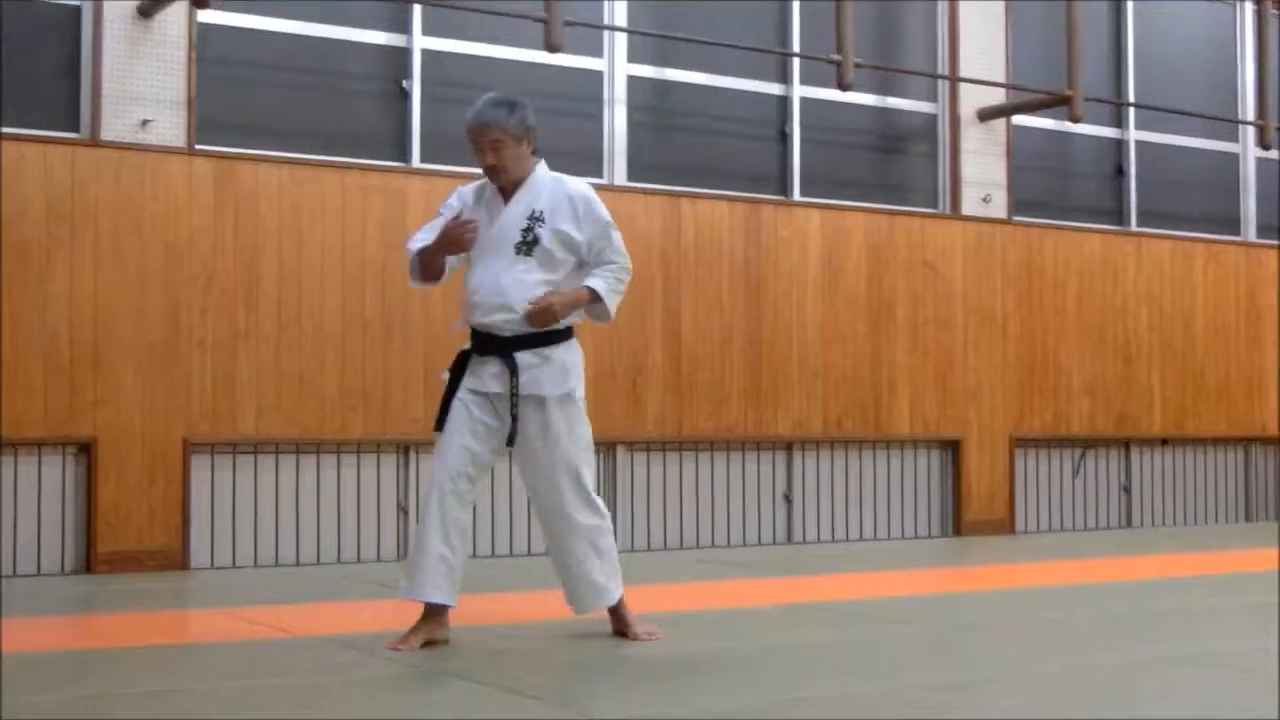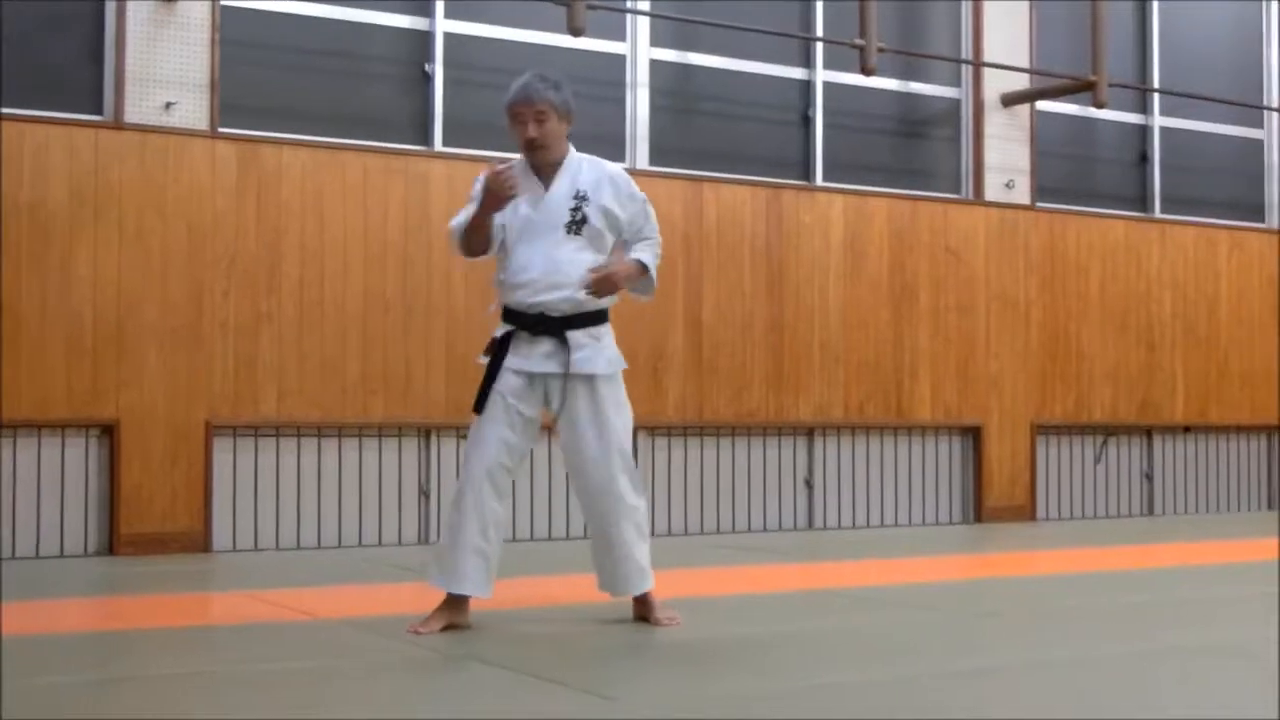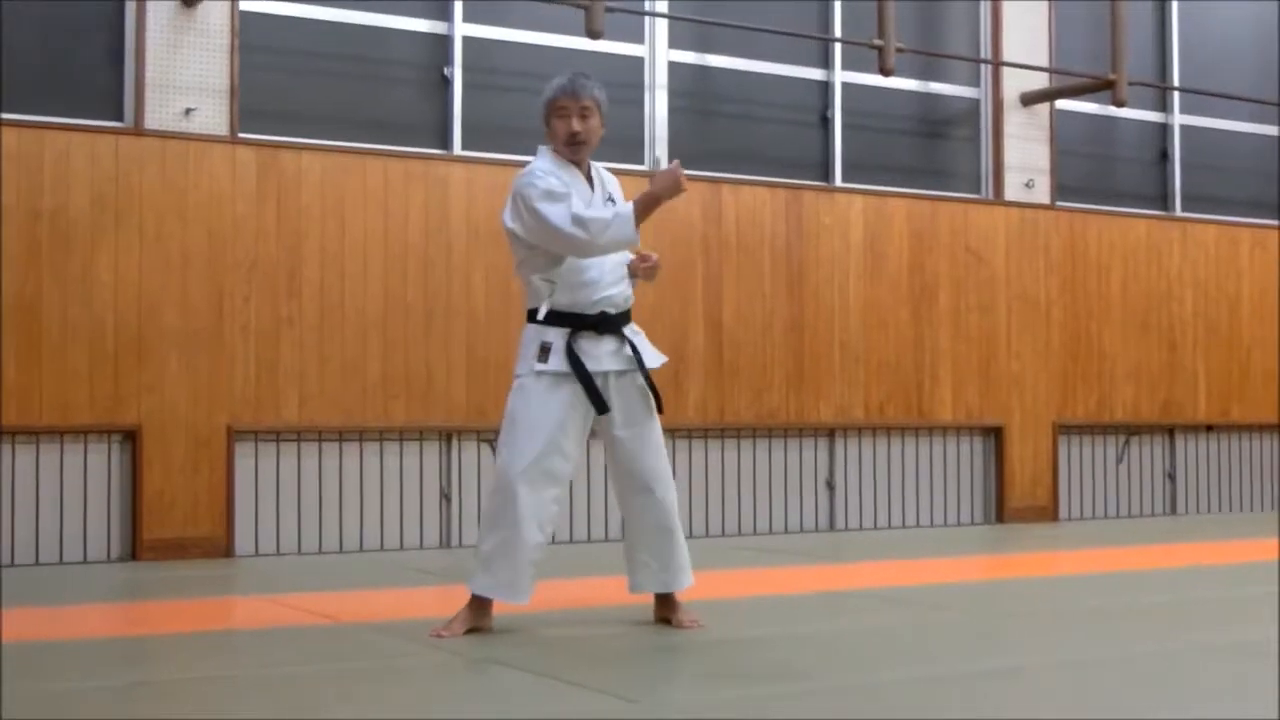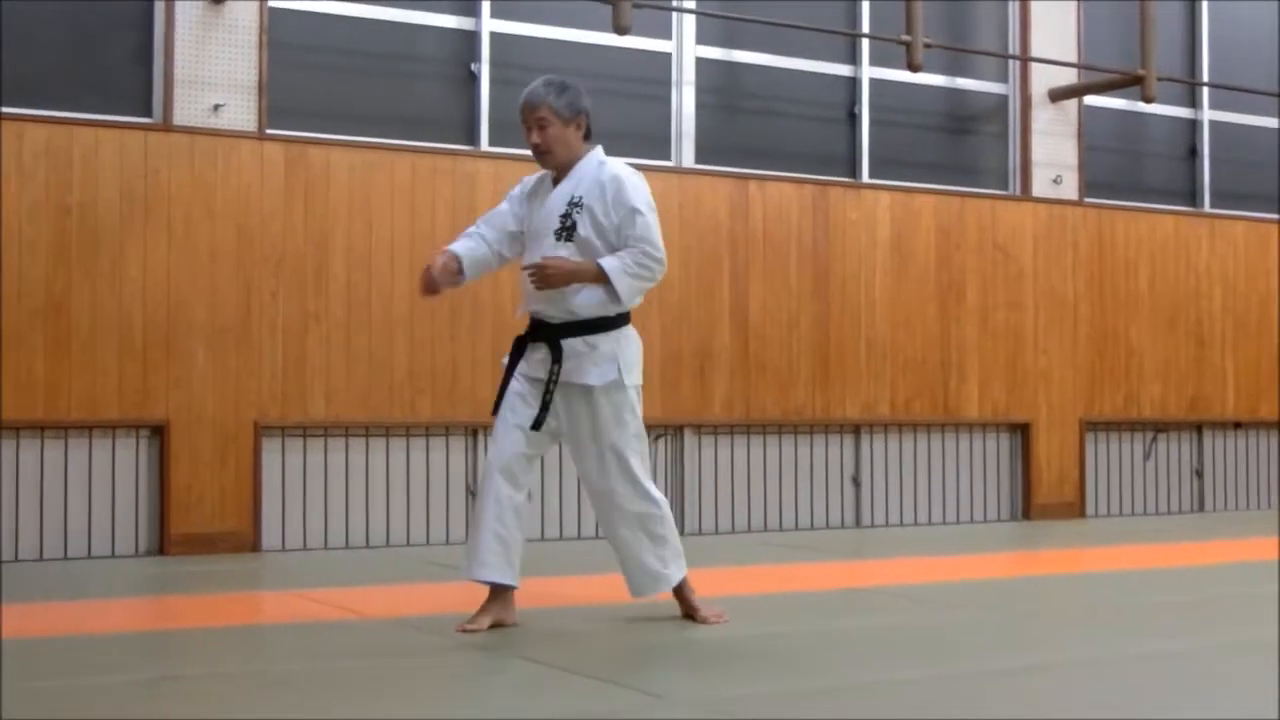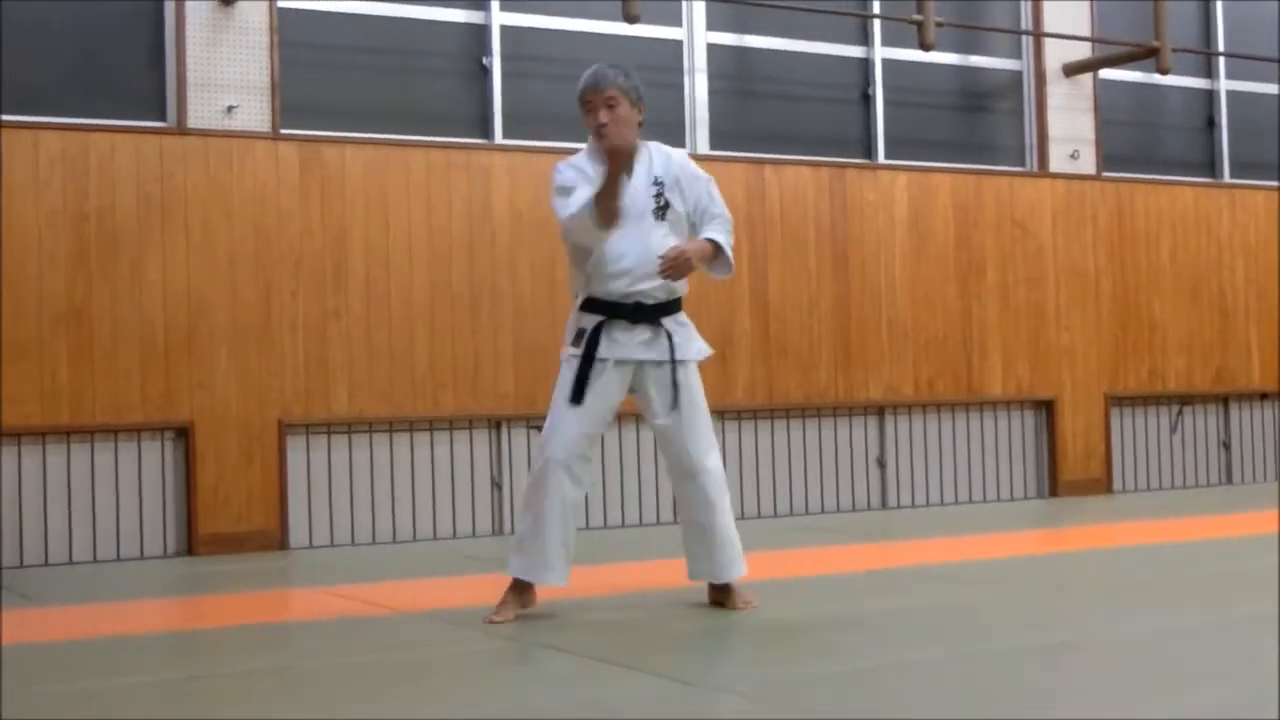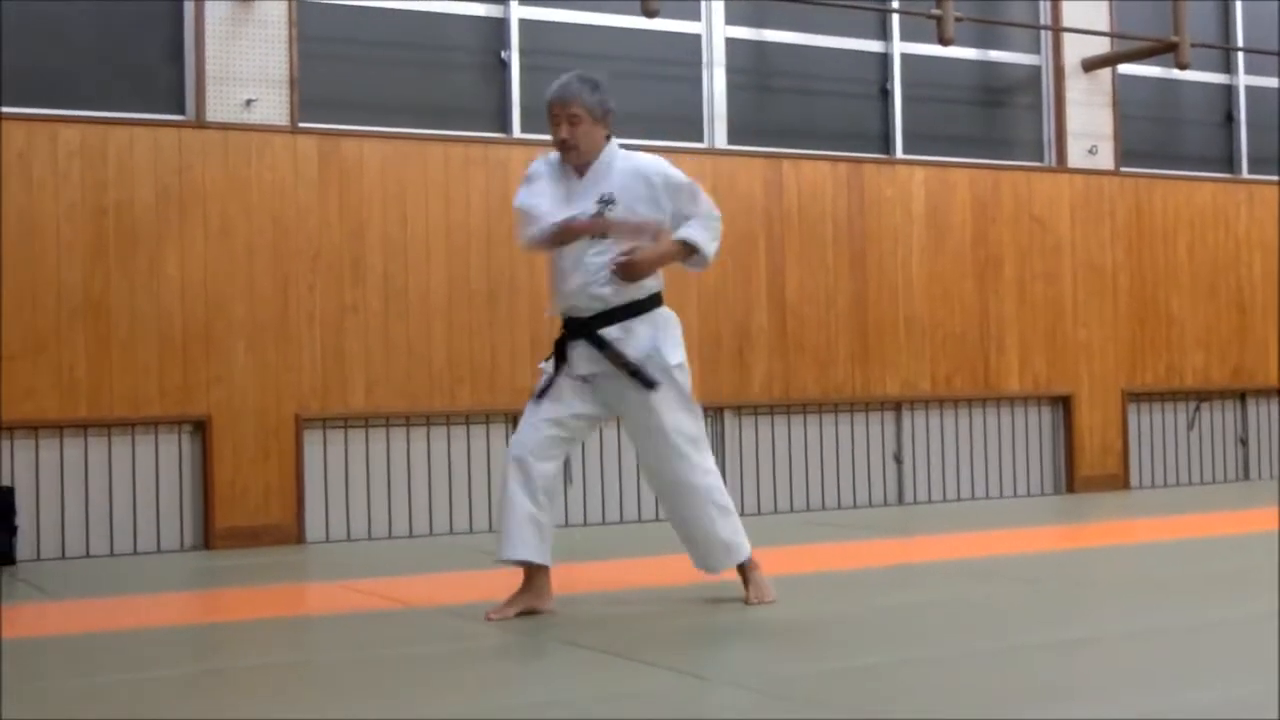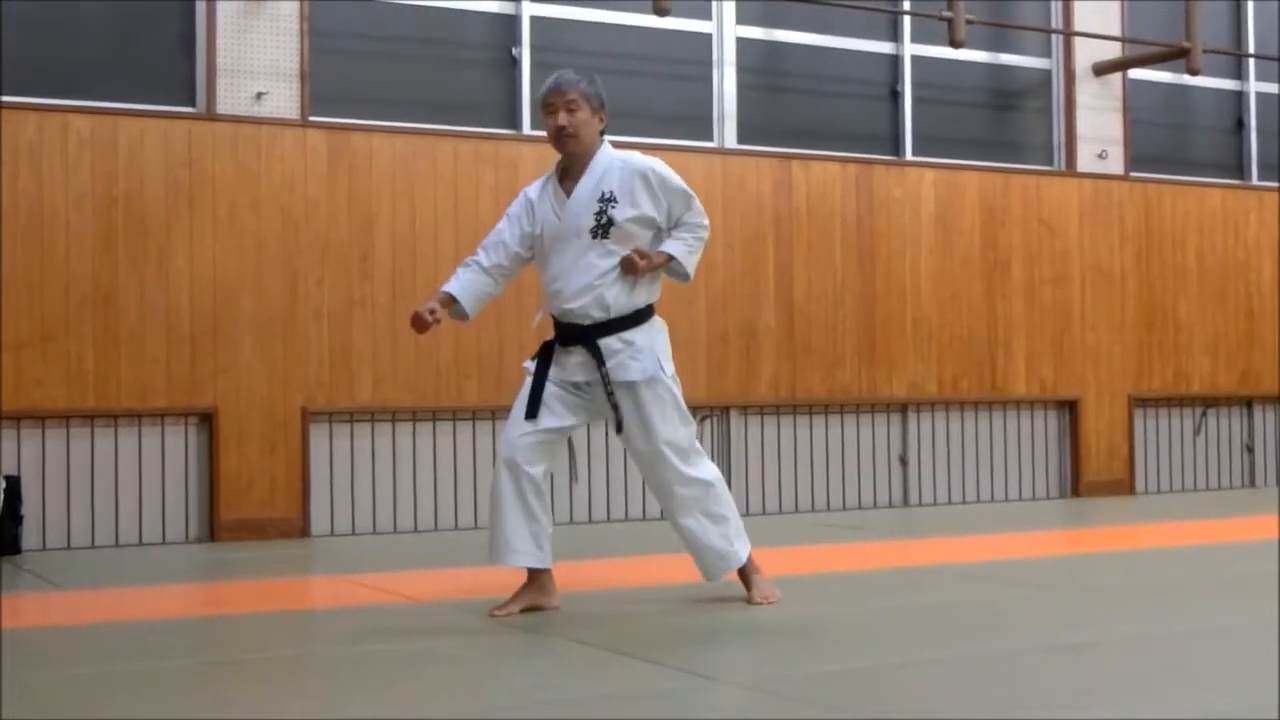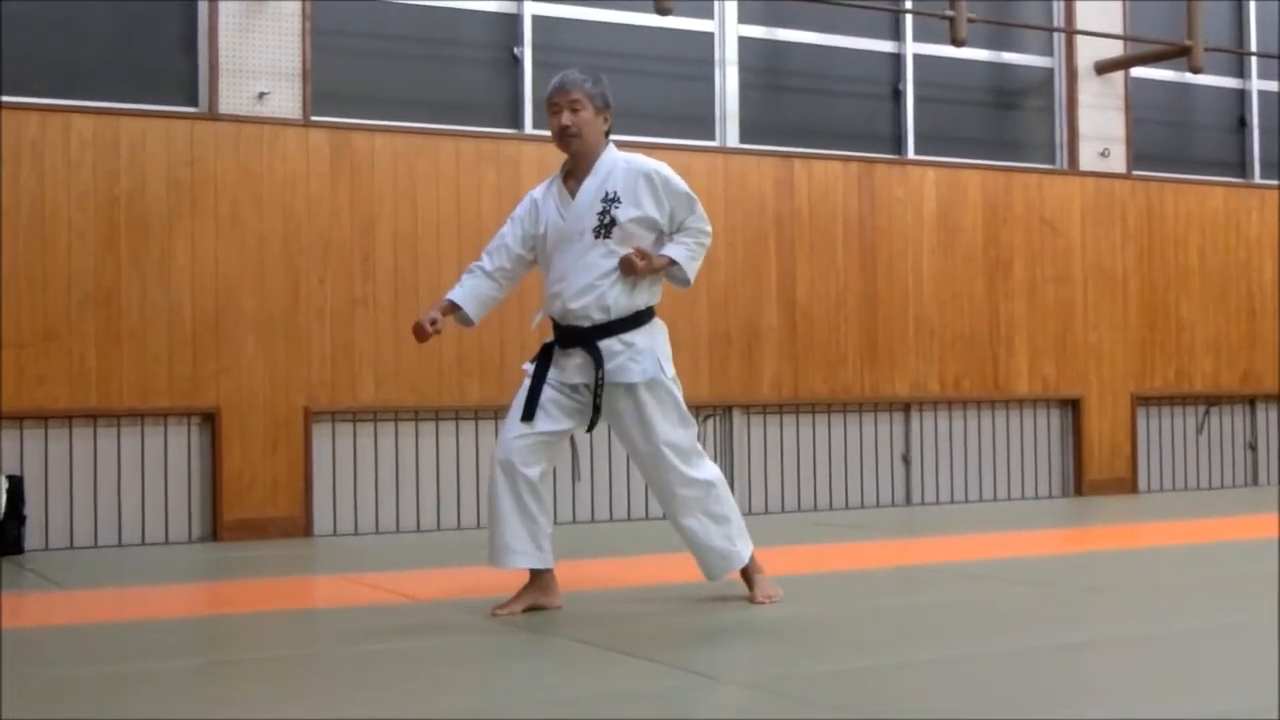
dt=0.5s
person 1, frame 1
left shoulder: (572, 196)
right shoulder: (468, 200)
left elbow: (615, 267)
right elbow: (421, 268)
left wrist: (573, 298)
right wrist: (442, 249)
left hip: (547, 366)
right hip: (482, 366)
left knee: (567, 492)
right knee: (448, 482)
left ankle: (615, 607)
right ankle: (434, 616)
person 1, frame 2
left shoulder: (609, 179)
right shoulder: (498, 180)
left elbow: (648, 242)
right elbow: (471, 245)
left wrist: (627, 270)
right wrist: (488, 207)
left hip: (587, 346)
right hip: (518, 347)
left knee: (608, 475)
right knee: (485, 468)
left ankle: (641, 595)
right ankle: (457, 601)
person 1, frame 3
left shoulder: (606, 181)
right shoulder: (536, 182)
right elbow: (588, 236)
left wrist: (637, 265)
right wrist: (654, 197)
left hip: (618, 345)
right hip: (557, 351)
left knee: (648, 475)
right knee: (527, 474)
left ankle: (665, 597)
right ankle: (482, 603)
person 1, frame 4
left shoulder: (617, 181)
right shoulder: (531, 191)
left elbow: (650, 260)
right elbow: (488, 239)
left wrist: (579, 271)
right wrist: (444, 264)
left hip: (599, 353)
right hip: (540, 350)
left knee: (619, 480)
right knee: (505, 465)
left ankle: (681, 591)
right ankle: (500, 596)
person 1, frame 5
left shoulder: (675, 165)
right shoulder: (573, 172)
left elbow: (720, 223)
right elbow: (587, 230)
left wrist: (699, 250)
right wrist: (615, 173)
left hip: (665, 334)
right hip: (599, 335)
left knee: (696, 460)
right knee: (560, 455)
left ankle: (721, 580)
right ankle: (524, 585)
person 1, frame 6
left shoulder: (644, 171)
right shoulder: (546, 173)
left elbow: (706, 219)
right elbow: (540, 227)
left wrist: (662, 250)
right wrist: (588, 224)
left hip: (640, 339)
right hip: (579, 345)
left knee: (678, 461)
right knee: (529, 453)
left ankle: (745, 566)
right ankle: (535, 583)
person 1, frame 7
left shoulder: (640, 172)
right shoulder: (535, 198)
left elbow: (695, 222)
right elbow: (492, 262)
left wrist: (661, 260)
right wrist: (441, 303)
left hip: (633, 347)
right hip: (566, 353)
left knee: (678, 462)
right knee: (518, 454)
left ankle: (747, 567)
right ankle: (539, 582)
person 1, frame 8
left shoulder: (645, 175)
right shoulder: (540, 200)
left elbow: (697, 228)
right elbow: (496, 266)
left wrist: (662, 262)
right wrist: (443, 311)
left hip: (633, 349)
right hip: (565, 355)
left knee: (679, 462)
right knee: (515, 455)
left ankle: (750, 567)
right ankle: (541, 582)
